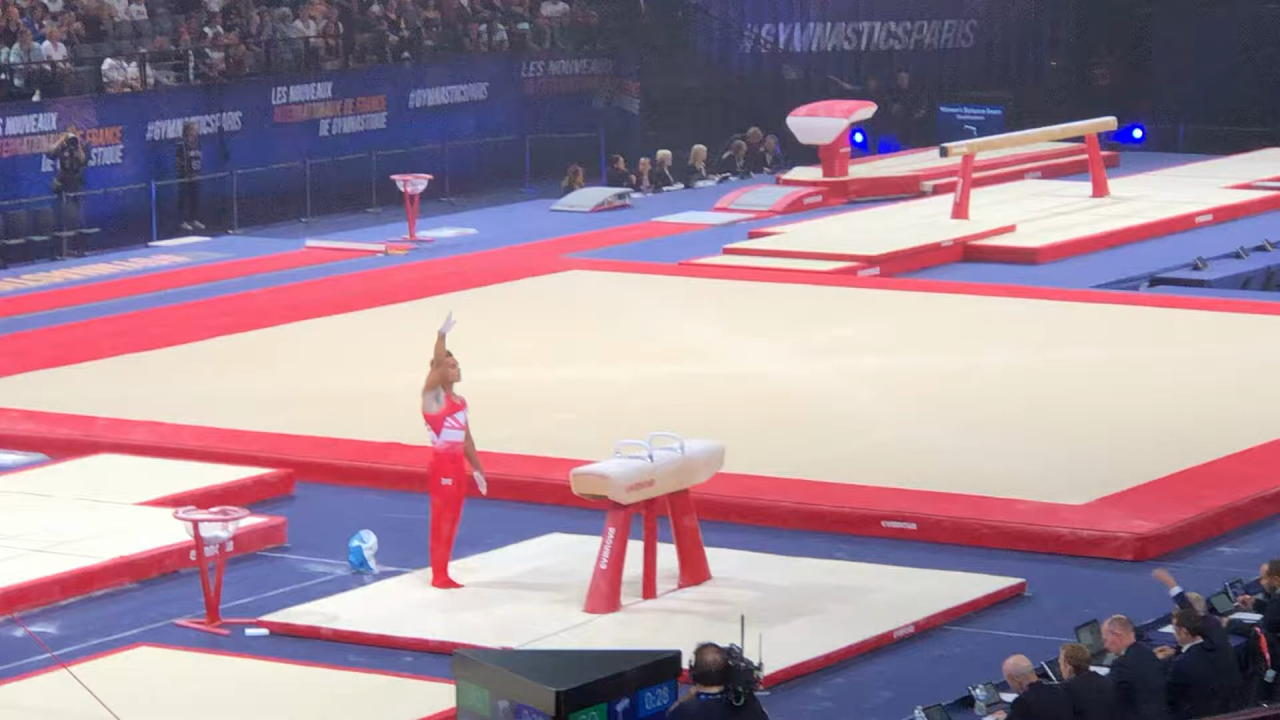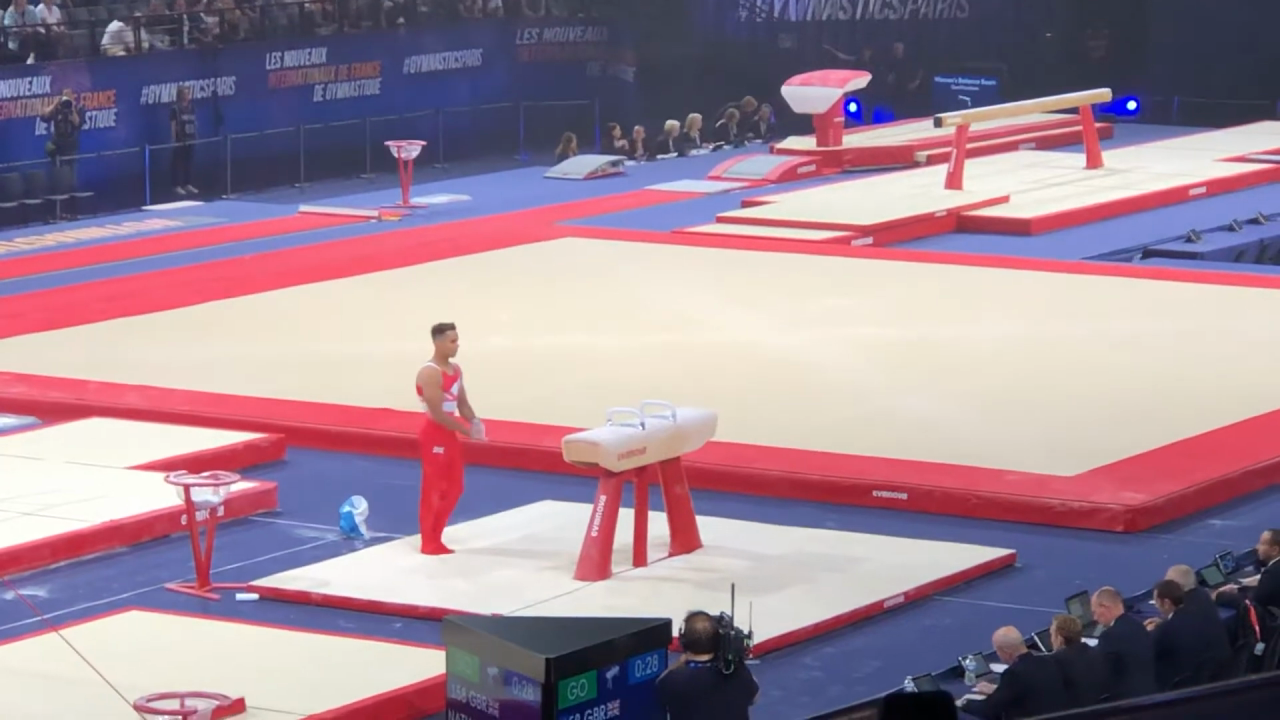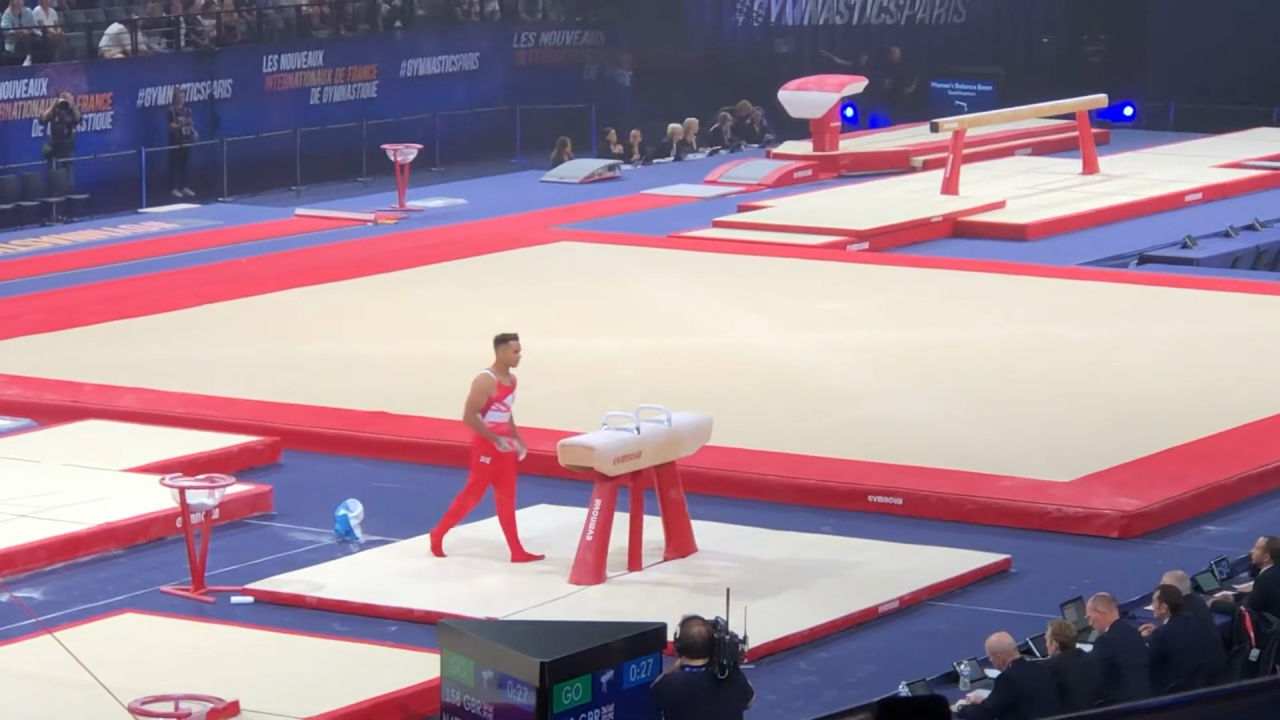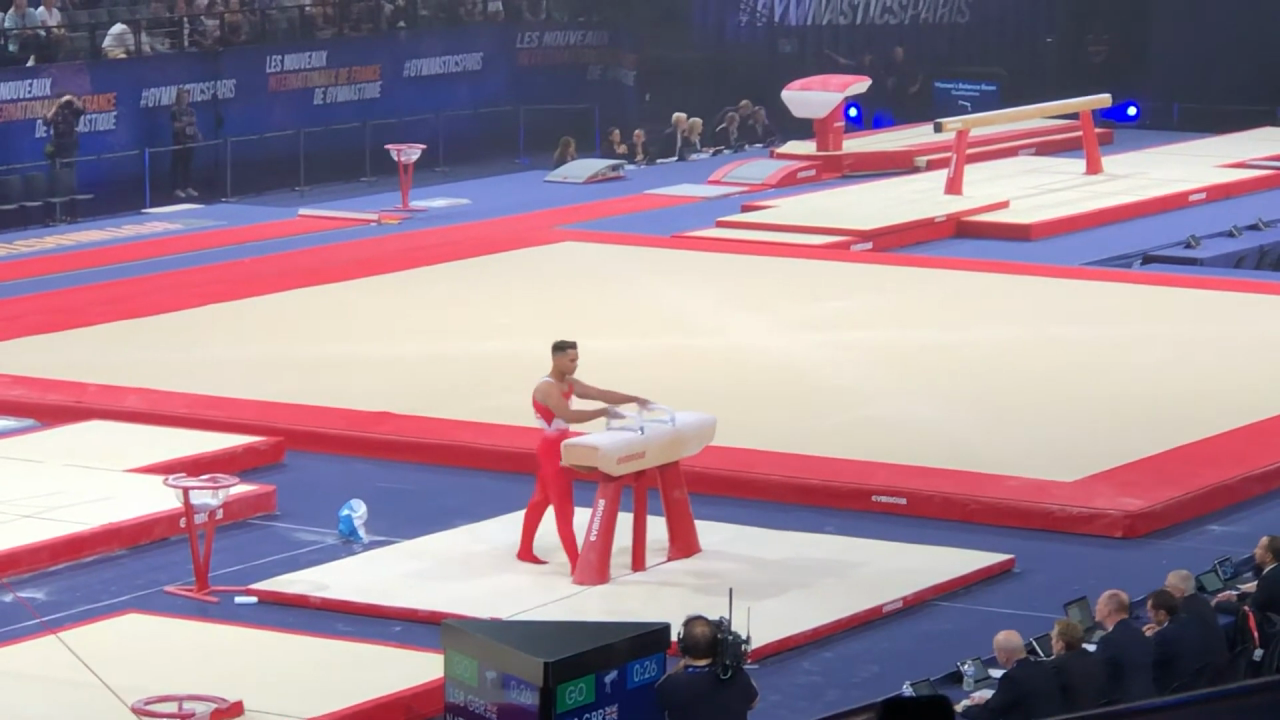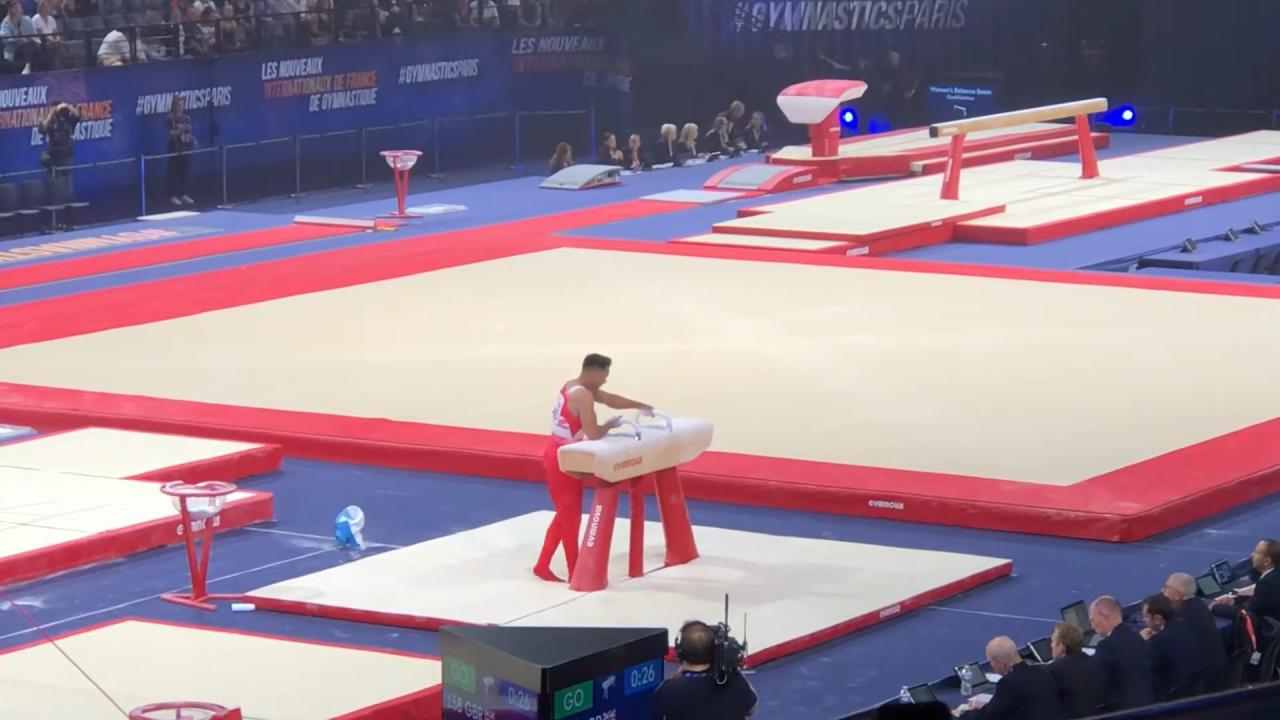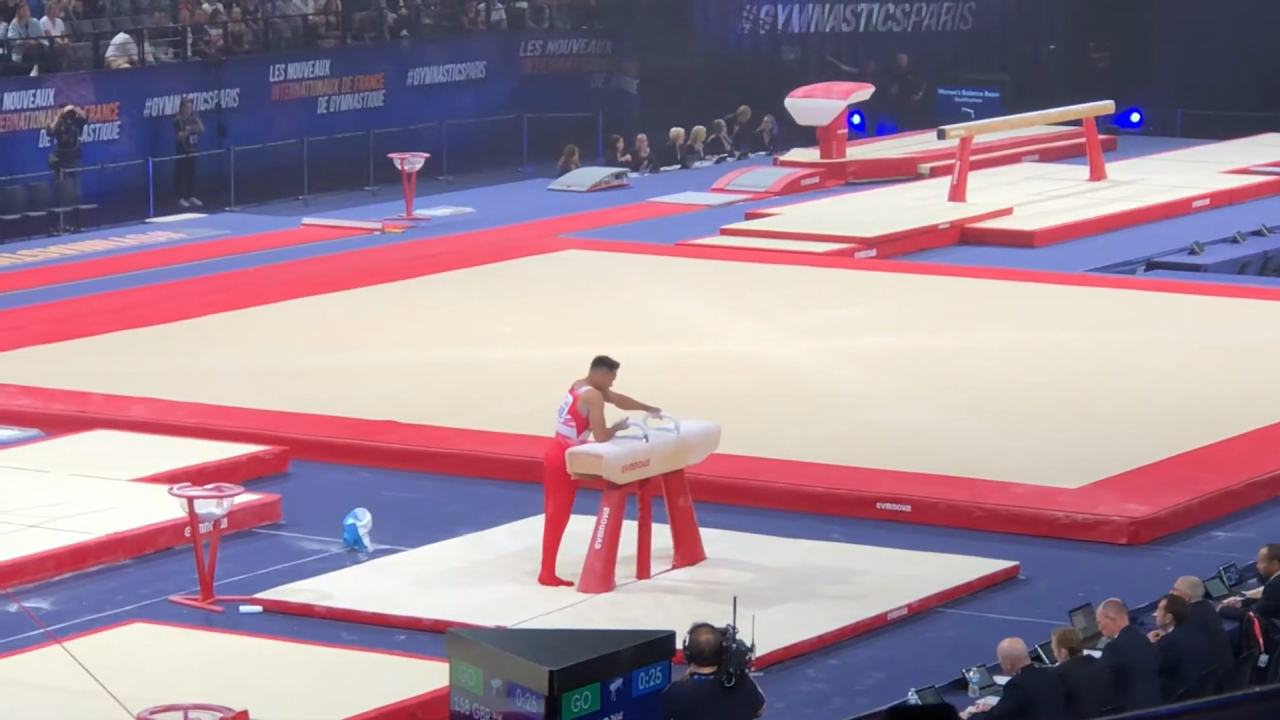
dt=0.7s
person 1, frame 1
left shoulder: (461, 401)
right shoulder: (432, 395)
right elbow: (437, 366)
left wrist: (477, 469)
right wrist: (443, 333)
left hip: (458, 467)
right hip: (442, 467)
left knee: (452, 523)
right knee: (441, 523)
left ankle: (443, 574)
right ankle: (438, 576)
person 1, frame 2
left shoulder: (455, 369)
right shoulder: (429, 373)
left elbow: (462, 402)
right elbow: (437, 413)
left wrist: (474, 421)
right wrist: (466, 430)
left hip: (450, 435)
right hip: (434, 436)
left knee: (455, 489)
right knee: (433, 491)
left ankle: (436, 537)
right ankle: (428, 543)
person 1, frame 3
left shoulder: (512, 380)
right shoulder: (485, 381)
right elbow: (469, 417)
left wrist: (517, 438)
right wrist: (496, 439)
left hip: (505, 446)
right hip: (486, 446)
left knee: (507, 499)
right knee: (472, 496)
left ankle: (516, 551)
right ankle: (439, 534)
person 1, frame 4
left shoulder: (570, 384)
right shoulder: (546, 388)
left elbow: (601, 394)
right elbow: (569, 416)
left wrist: (635, 400)
right wrist: (604, 412)
left hip: (555, 449)
right hip: (552, 450)
left knee: (540, 501)
right knee: (564, 507)
left ankle: (525, 551)
right ankle: (576, 564)
person 1, frame 5
left shoulder: (571, 386)
right shoulder: (583, 396)
left elbow: (609, 399)
right elbow: (593, 434)
left wrist: (640, 406)
right wrist: (610, 425)
left hip: (553, 454)
left knee: (565, 513)
right knee: (571, 516)
left ankle: (542, 565)
right ankle: (575, 572)
person 1, frame 6
left shoulder: (579, 386)
right shoulder: (594, 396)
left elbow: (617, 399)
right elbow: (601, 436)
left wrist: (648, 409)
right wrist: (618, 427)
left hip: (555, 454)
right hip: (564, 460)
left knee: (554, 516)
right knee: (558, 518)
left ankle: (547, 571)
right ankle: (548, 574)
